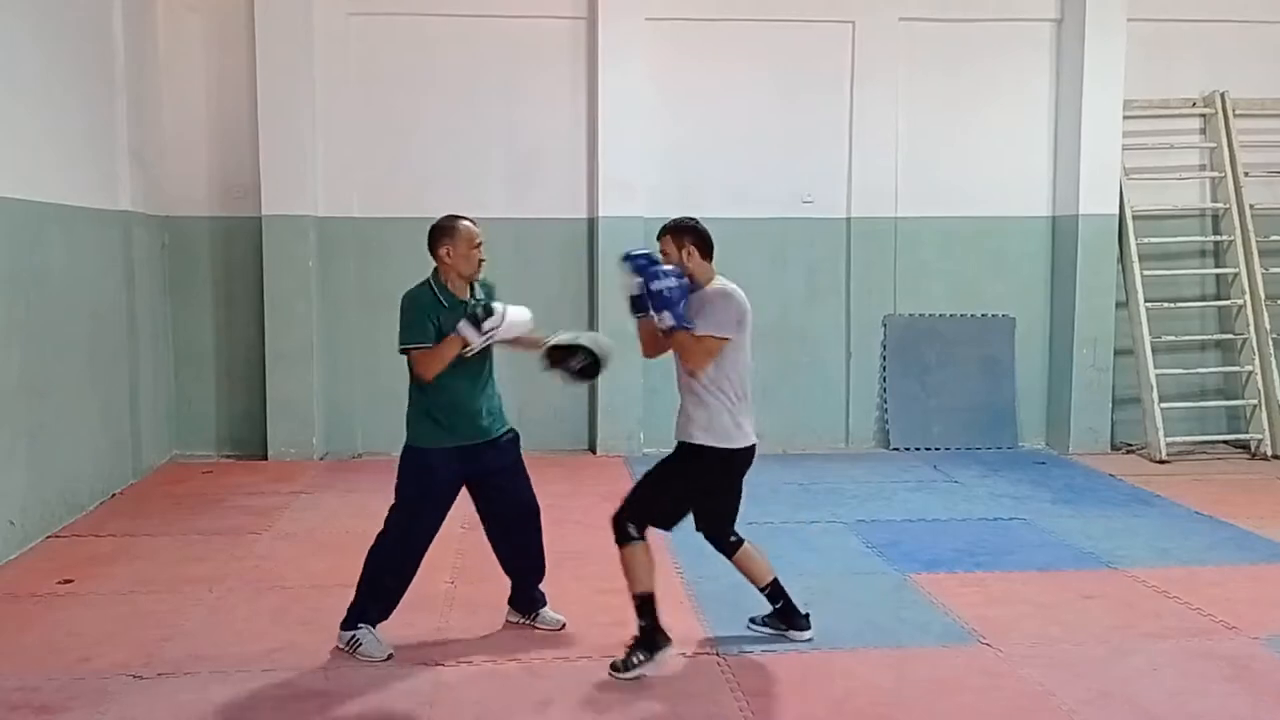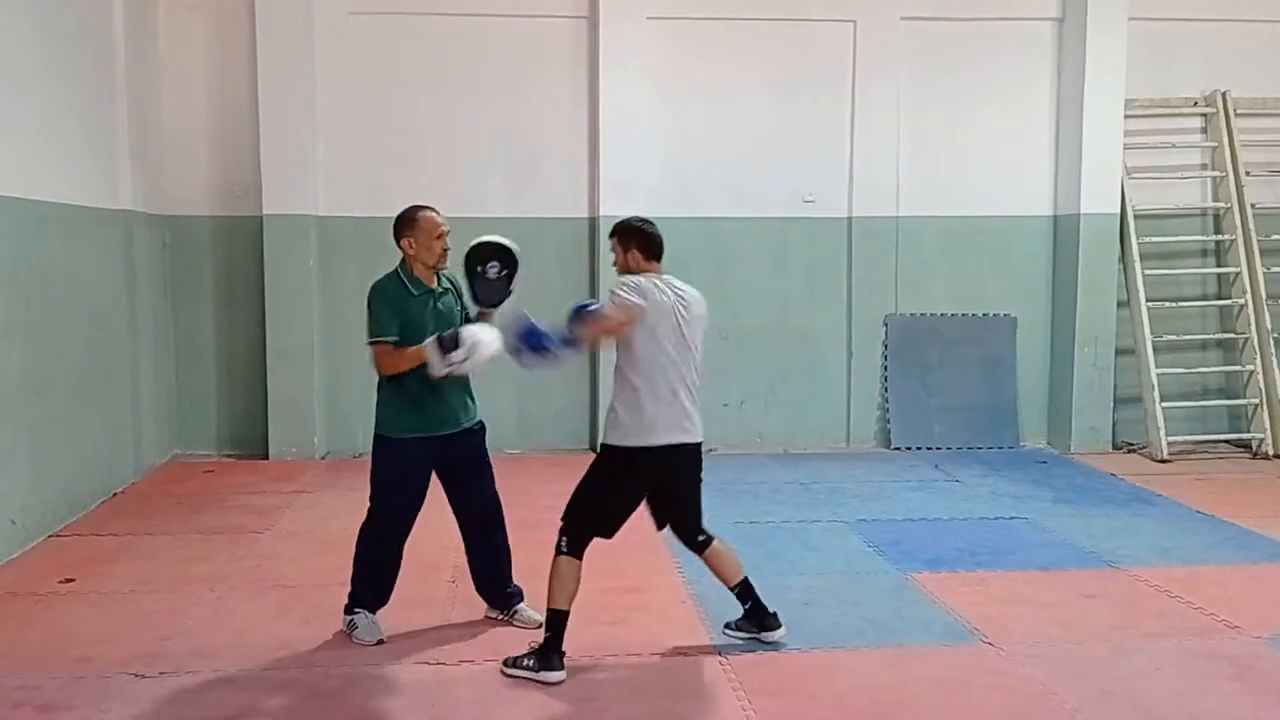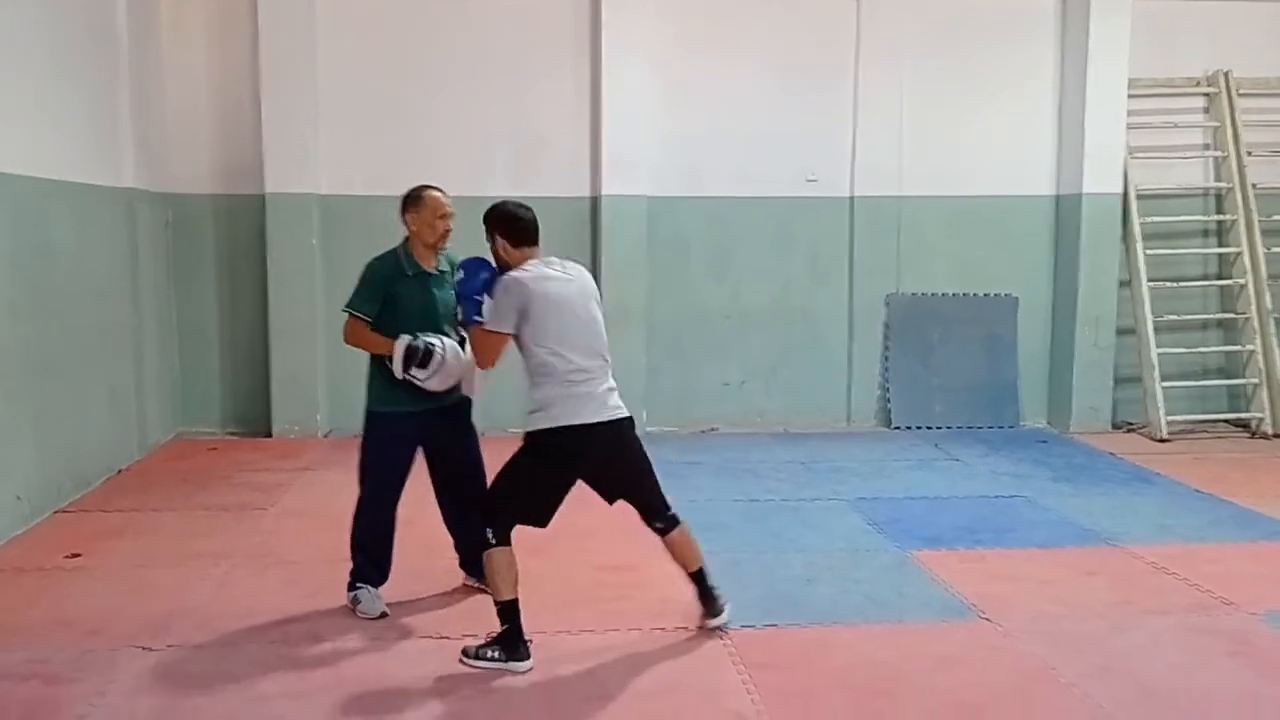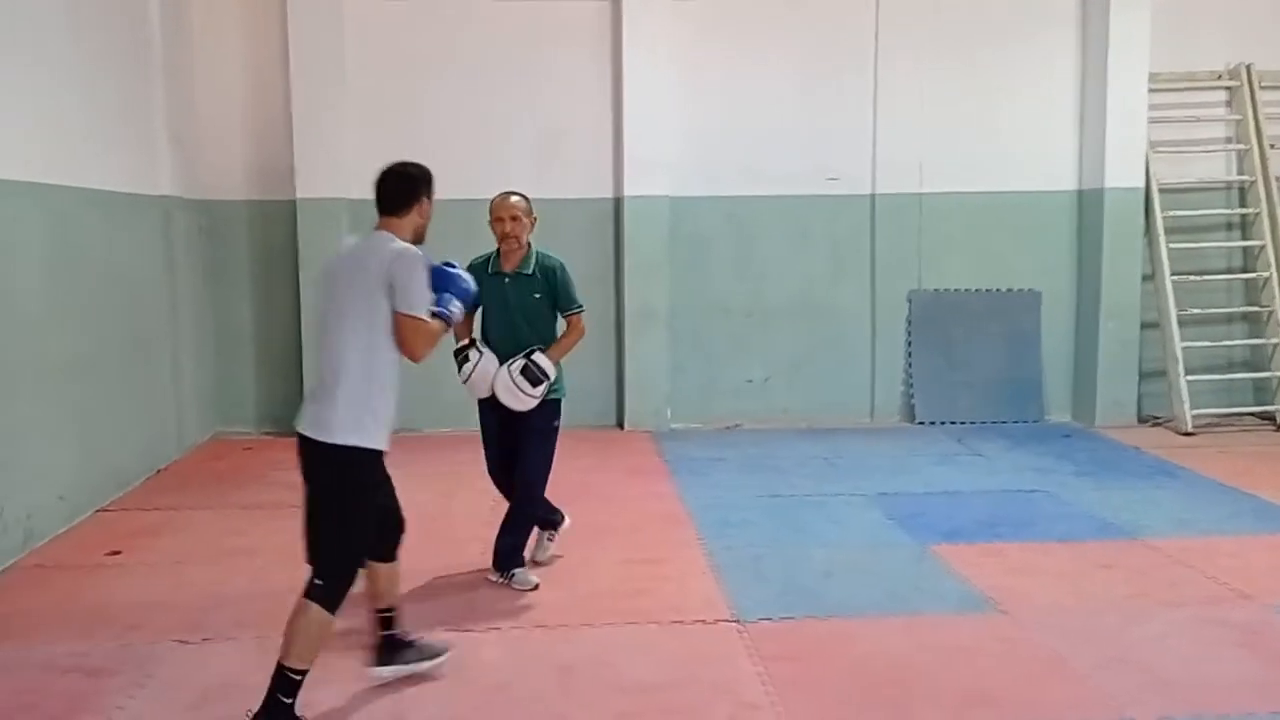
dt=0.7s
person 1, frame 1
left shoulder: (724, 297)
right shoulder: (688, 294)
left elbow: (693, 361)
right elbow: (652, 347)
left wrist: (667, 311)
right wrist: (648, 298)
left hip: (712, 446)
right hip: (724, 444)
left knee: (628, 521)
right knee: (722, 535)
left ankle: (649, 635)
right ankle: (790, 616)
person 1, frame 2
left shoulder: (634, 289)
right shoulder: (691, 297)
left elbow: (617, 322)
left wrist: (565, 341)
right wrist: (591, 324)
left hip: (635, 445)
right hip: (685, 442)
left knee: (573, 536)
right knee: (694, 533)
left ankle: (549, 652)
right ankle: (760, 616)
person 1, frame 3
left shoulder: (512, 285)
right shoulder: (579, 274)
left elbow: (486, 357)
left wrist: (472, 308)
left hip: (558, 430)
right hip: (611, 421)
left knee: (494, 522)
right knee: (658, 513)
left ankle: (511, 641)
right ankle: (709, 600)
person 1, frame 4
left shoulder: (347, 256)
right shoulder: (404, 259)
right elbow: (416, 346)
right wrist: (451, 306)
left hip: (329, 431)
right hip: (349, 439)
left knee: (384, 530)
right knee: (333, 575)
left ankle: (391, 644)
person 2, frame 1
left shoulder: (483, 293)
right shoulder: (419, 301)
left elbow: (510, 334)
right elbow: (425, 370)
right wrist: (467, 333)
left hip: (491, 436)
right hip: (434, 445)
left knee: (521, 517)
right knee: (406, 535)
left ankle: (527, 603)
right ankle: (358, 624)
person 2, frame 2
left shoulder: (451, 284)
right shoulder: (386, 291)
right elbow: (388, 361)
left hip: (460, 426)
right hip: (403, 432)
left knee: (485, 514)
right knee: (388, 522)
left ankle: (503, 599)
right ankle: (361, 609)
person 2, frame 3
left shoulder: (452, 269)
right shoulder: (383, 270)
right elbow: (353, 332)
right wrist: (399, 348)
left hip: (447, 400)
right hip: (393, 407)
left knee: (468, 484)
right knee: (379, 495)
left ankle: (476, 567)
right ankle: (364, 583)
person 2, frame 4
left shoulder: (552, 268)
right shoulder: (478, 269)
left elbow: (577, 326)
right elbow: (465, 318)
left wrist: (545, 362)
right wrist: (465, 347)
left hip: (541, 391)
right hip: (495, 389)
left knee: (530, 475)
right knee: (503, 471)
left ankle: (508, 562)
right ankle: (550, 520)
